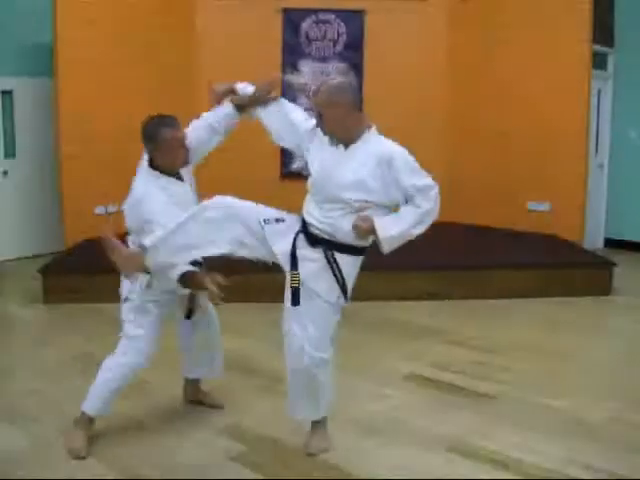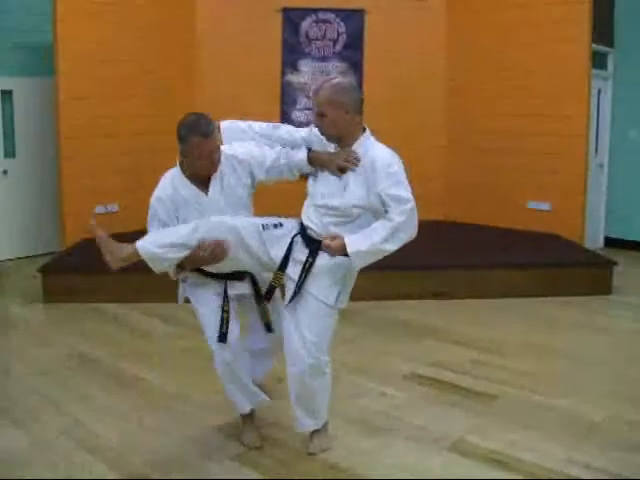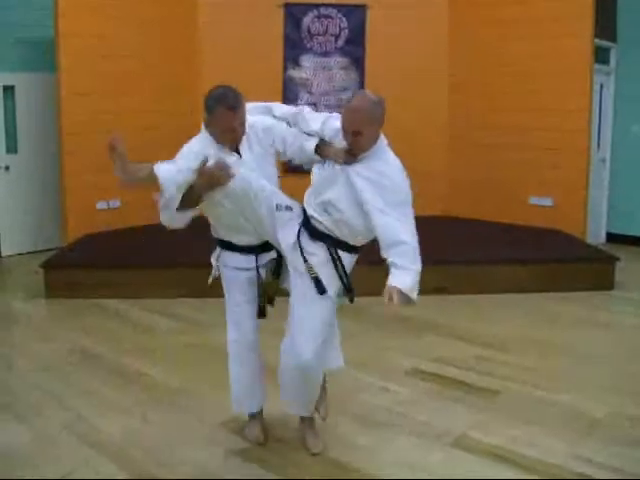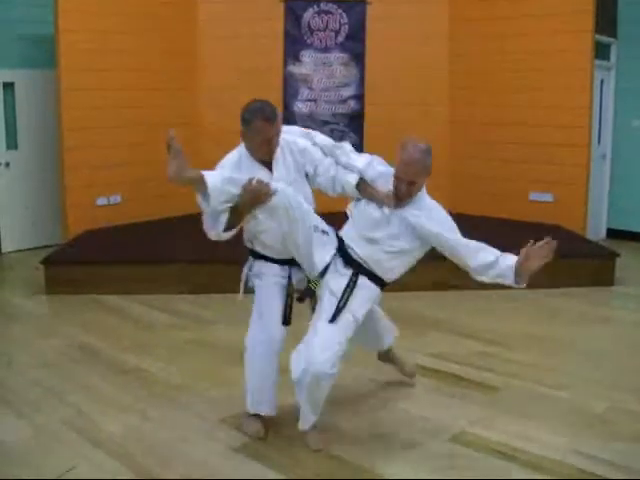
dt=0.4s
person 1, frame 1
left shoulder: (390, 156)
right shoulder: (318, 138)
left elbow: (428, 201)
right elbow: (285, 114)
left wrist: (383, 228)
right wrist: (241, 92)
left hip: (330, 264)
right hip: (294, 237)
left knee: (310, 351)
right knee: (223, 210)
left ankle: (317, 423)
right ankle: (143, 257)
person 1, frame 2
left shoulder: (383, 162)
right shoulder: (322, 140)
left elbow: (405, 222)
right elbow: (277, 135)
left wrist: (352, 245)
left hip: (328, 267)
right hip: (293, 239)
left knee: (308, 355)
right knee: (216, 231)
left ankle: (317, 425)
right ankle: (129, 253)
person 1, frame 3
left shoulder: (391, 176)
right shoulder: (335, 131)
left elbow: (402, 237)
right elbow: (297, 115)
left wrist: (402, 282)
left hip: (324, 258)
right hip: (294, 227)
left knee: (305, 350)
left ankle: (305, 414)
person 1, frame 4
left shoulder: (433, 219)
right shoulder: (374, 171)
left elbow: (473, 255)
right elbow: (339, 151)
left wrist: (518, 267)
left hip: (352, 288)
right hip: (327, 254)
left knee: (319, 364)
right knee: (280, 200)
left ankle: (310, 421)
person 2, frame 1
left shoulder: (178, 157)
right shoulder: (150, 200)
left elbow: (210, 126)
left wrist: (248, 100)
right wrist: (197, 281)
left hip: (180, 268)
right hip: (150, 279)
left knee: (204, 325)
right knee: (134, 352)
left ankle: (193, 387)
right ankle: (84, 420)
person 2, frame 2
left shoulder: (238, 158)
right shoulder: (166, 194)
left elbow: (285, 159)
left wrist: (326, 159)
right wrist: (192, 259)
left hip: (251, 270)
right hip: (205, 282)
left knee: (271, 334)
right knee: (228, 349)
left ankle: (246, 382)
right ankle: (248, 414)
person 2, frame 3
left shoulder: (261, 128)
right shoulder: (195, 155)
left elbow: (300, 143)
right elbow: (171, 215)
left wrist: (329, 151)
right wrist: (199, 188)
right hip: (238, 258)
right knee: (243, 335)
right ankle: (253, 413)
person 2, frame 4
left shoulder: (296, 146)
right shoulder: (230, 170)
left elbow: (335, 176)
right elbow: (216, 228)
left wrist: (377, 195)
right wrist: (247, 204)
right hip: (270, 266)
right knee: (266, 336)
left ankle: (386, 351)
right ankle: (257, 411)
